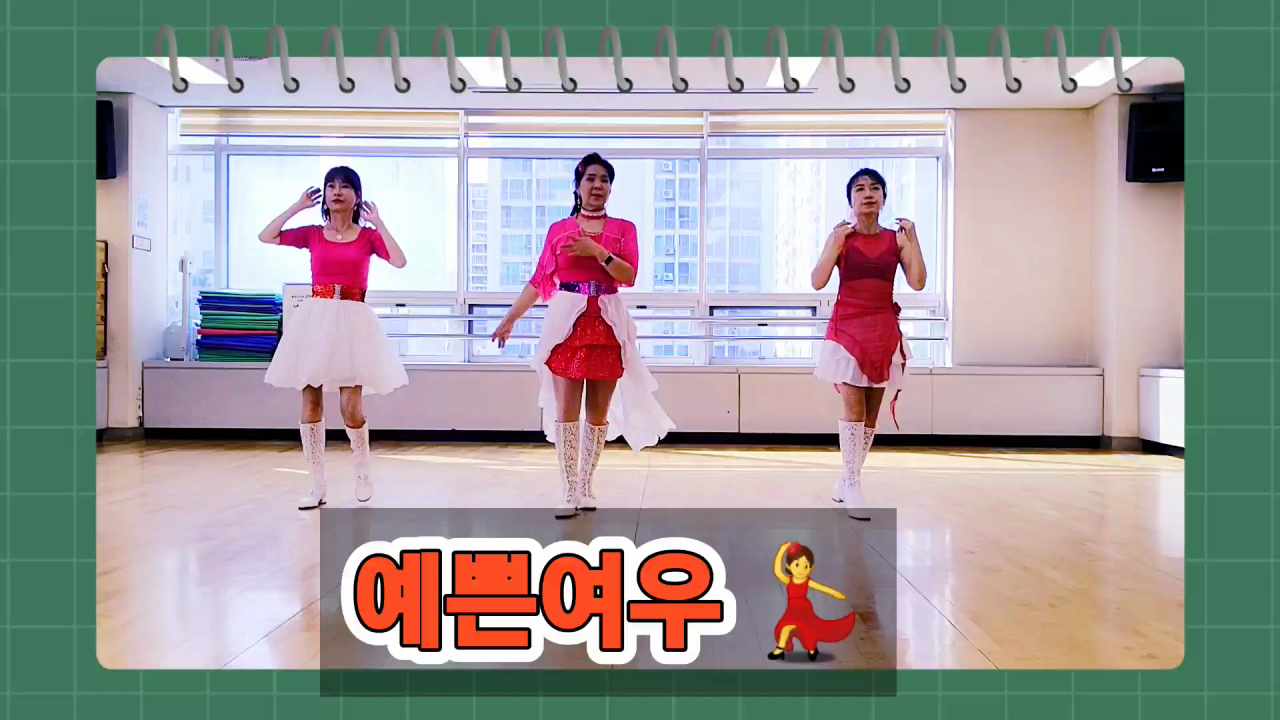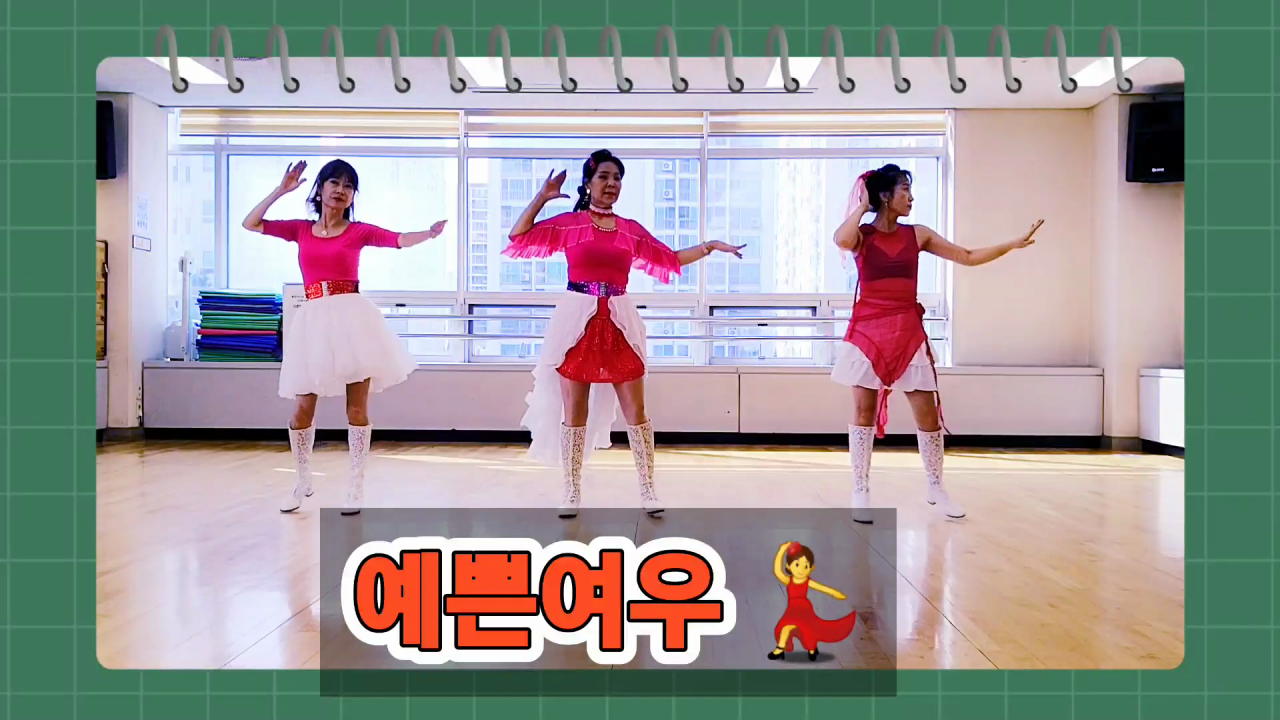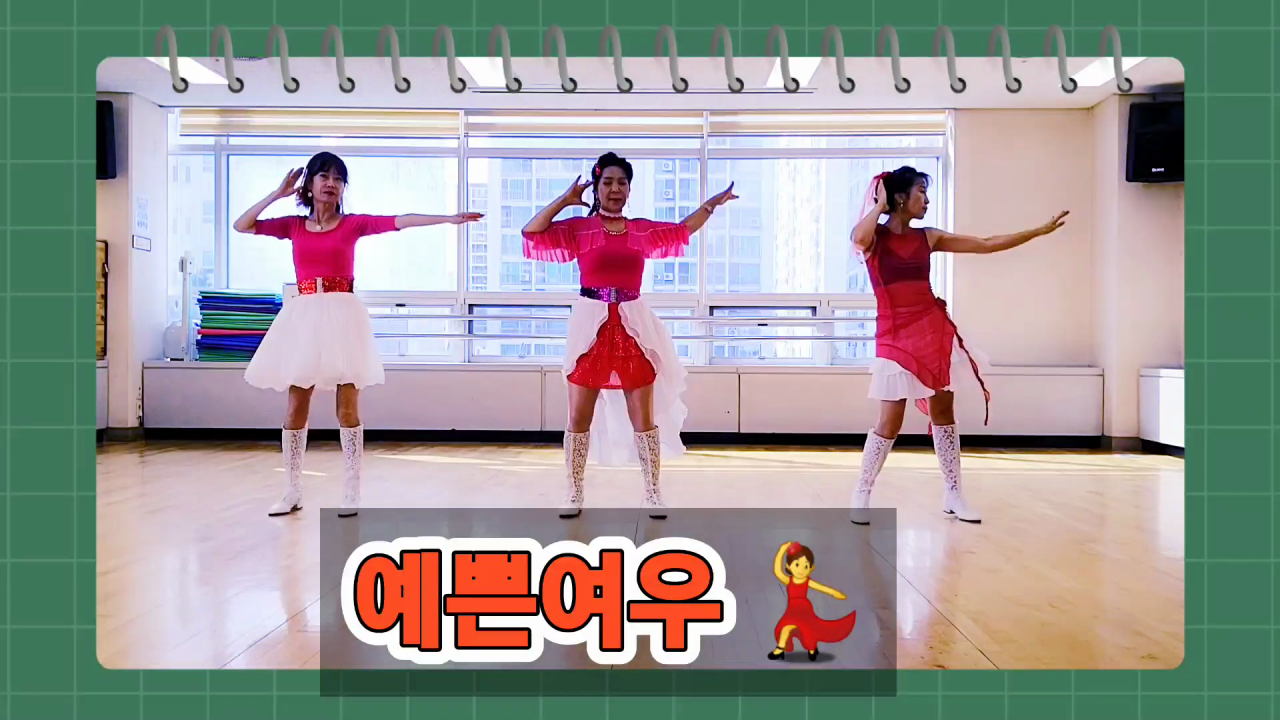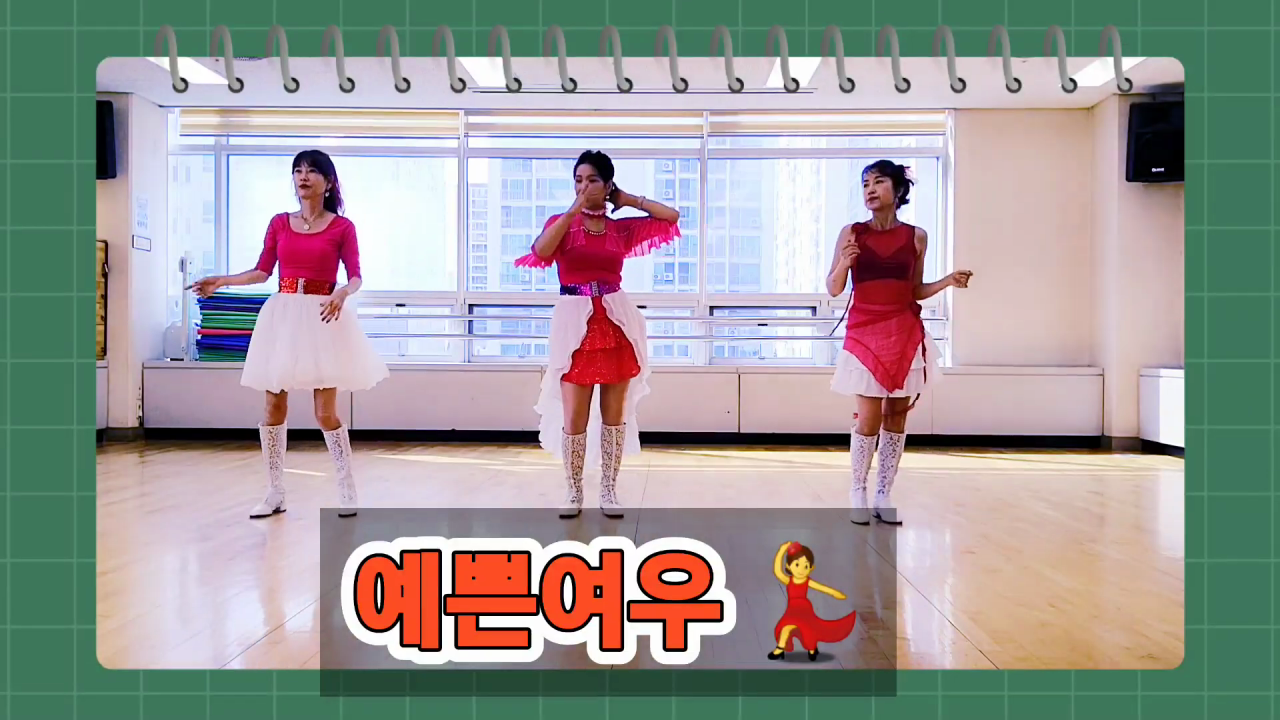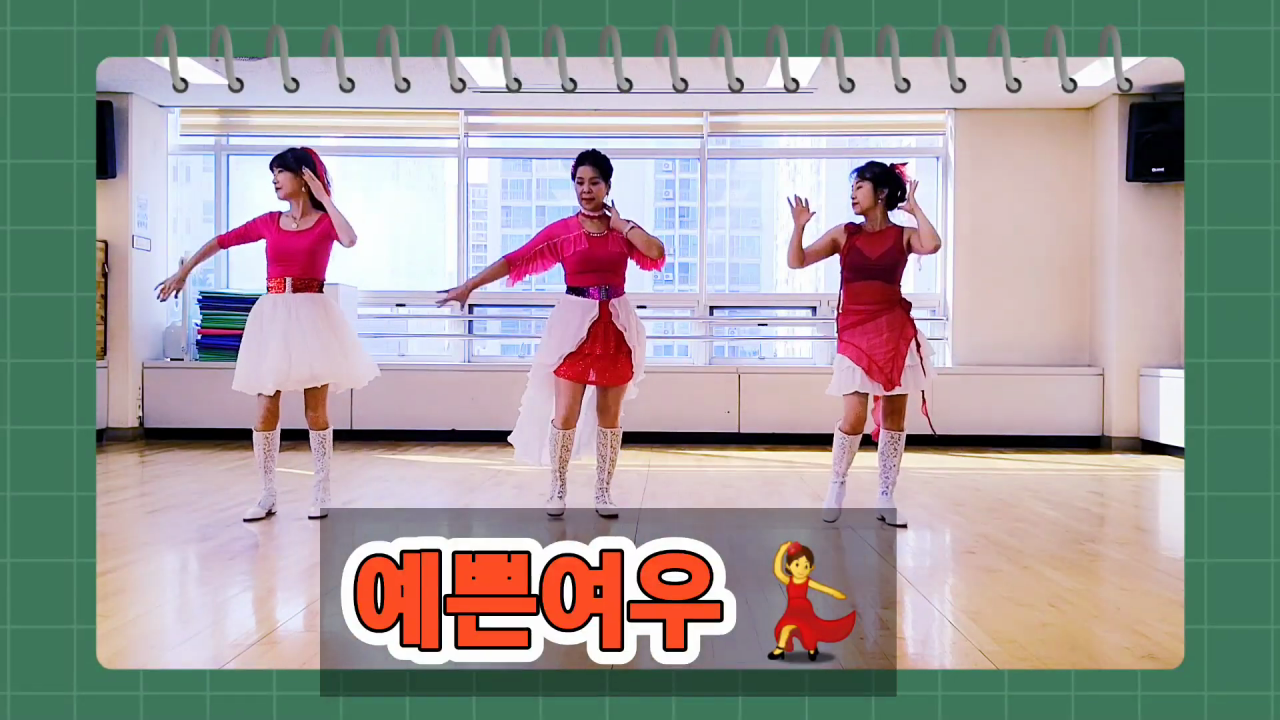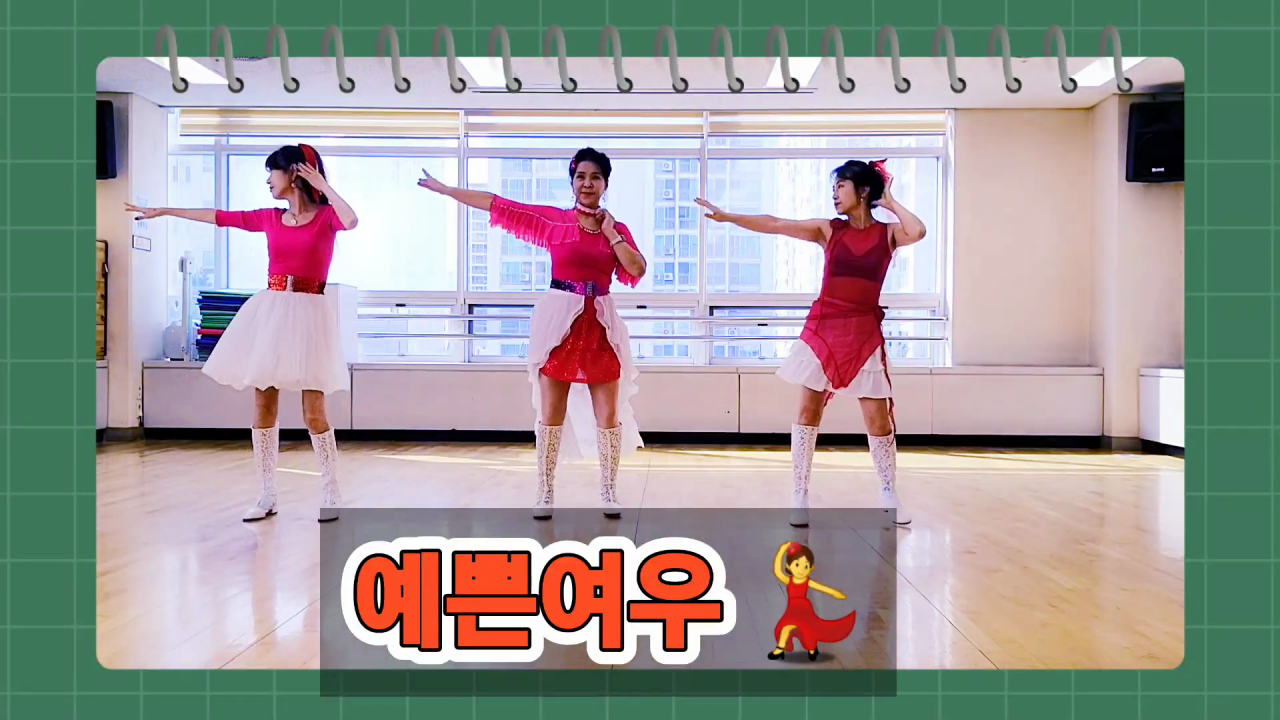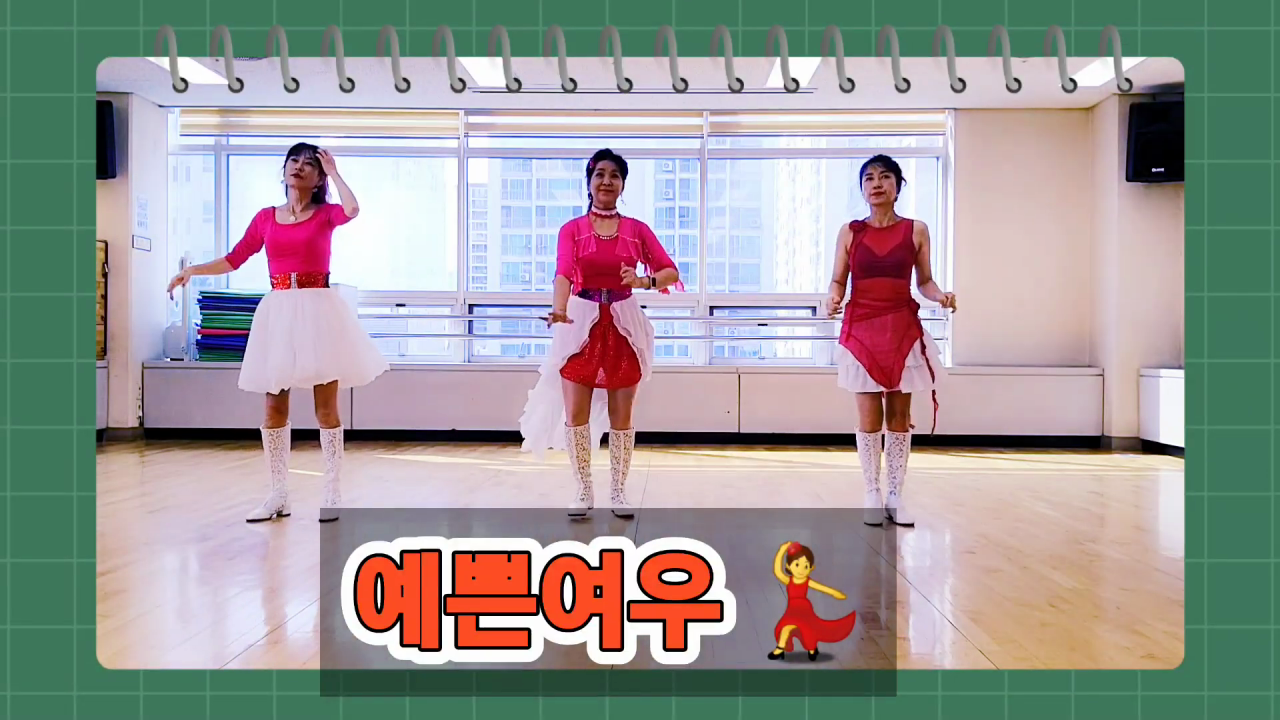
dt=0.5s
person 1, frame 1
left shoulder: (624, 229)
right shoulder: (558, 229)
left elbow: (627, 277)
right elbow: (540, 281)
left wrist: (598, 253)
right wrist: (510, 317)
left hip: (609, 324)
right hip: (568, 323)
left knee: (598, 414)
right knee: (565, 411)
left ankle: (584, 486)
right ankle: (569, 491)
person 1, frame 2
left shoulder: (631, 230)
right shoulder: (567, 224)
left elbow: (670, 259)
right elbow: (518, 238)
left wrist: (710, 246)
right wrist: (541, 198)
left hip: (619, 322)
right hip: (576, 321)
left knee: (636, 412)
right knee: (573, 414)
left ankle: (647, 488)
right ankle: (572, 492)
person 1, frame 3
left shoulder: (643, 229)
right shoulder: (578, 228)
left elbow: (683, 230)
right elbow: (531, 232)
left wrist: (711, 203)
right wrist: (565, 200)
left hip: (633, 326)
right hip: (590, 326)
left knee: (643, 418)
right knee: (578, 418)
left ankle: (652, 493)
right ankle: (574, 492)
person 1, frame 4
left shoulder: (623, 230)
right shoulder: (562, 223)
left elbow: (671, 217)
right elbow: (540, 251)
left wrist: (630, 200)
right wrist: (574, 209)
left hip: (616, 322)
right hip: (574, 322)
left knee: (614, 415)
right knee: (574, 418)
left ankle: (608, 490)
right ankle: (574, 492)
person 1, frame 5
left shoulder: (626, 230)
right shoulder: (561, 231)
left elbow: (658, 253)
right elbow: (514, 260)
left wrist: (620, 224)
right wrist: (469, 285)
left hip: (617, 326)
right hip: (577, 324)
left knee: (609, 417)
right knee: (564, 416)
left ankle: (603, 491)
right ankle: (557, 488)
person 1, frame 6
left shoulder: (617, 229)
right shoulder: (552, 220)
left elbow: (637, 270)
right elbow: (497, 204)
left wrist: (610, 233)
right wrist: (445, 189)
left hip: (600, 324)
right hip: (559, 319)
left knee: (608, 414)
right knee: (551, 413)
left ankle: (608, 490)
right ankle: (545, 492)
person 1, frame 7
left shoulder: (636, 230)
right shoulder: (572, 230)
left elbow: (669, 272)
right elbow: (566, 276)
left wrist: (642, 280)
right wrist: (561, 310)
left hip: (623, 326)
right hip: (581, 325)
left knee: (620, 417)
right knee: (575, 414)
left ankle: (618, 491)
right ankle: (585, 489)
person 2, frame 1
left shoulder: (369, 237)
right shoulder: (313, 234)
left elbow: (400, 262)
right elbow: (266, 237)
left wrist: (379, 224)
right wrist: (297, 207)
left hip: (353, 321)
right hip: (315, 319)
left knee: (351, 410)
right knee: (311, 405)
left ankle: (363, 472)
right ankle: (317, 486)
person 2, frame 2
left shoulder: (359, 231)
right shoulder: (300, 229)
left elbow: (403, 239)
right elbow: (250, 223)
left wrist: (429, 234)
right wrist: (281, 191)
left hip: (352, 318)
right hip: (314, 320)
left knee: (357, 410)
right knee: (302, 410)
left ankle: (355, 490)
right ankle: (302, 481)
person 2, frame 3
left shoulder: (353, 224)
right shoulder: (293, 225)
left elbow: (401, 221)
right elbow: (243, 226)
left wrist: (448, 218)
right wrist: (278, 193)
left hip: (342, 314)
right hip: (303, 317)
left knee: (347, 410)
right knee: (296, 409)
left ankle: (351, 490)
right ankle: (293, 491)
person 2, frame 4
left shoulder: (342, 227)
right shoulder: (280, 223)
left elbow: (355, 276)
right elbow: (262, 271)
left wrist: (341, 295)
right wrist: (221, 282)
left hip: (323, 317)
right hip: (282, 315)
left knee: (326, 413)
right knee: (273, 408)
left ankle: (347, 490)
right ankle: (275, 492)
person 2, frame 5
left shoulder: (329, 220)
right shoulder: (269, 222)
left elbow: (350, 239)
right elbow: (220, 240)
left wrist: (323, 197)
right wrist: (183, 271)
left hip: (313, 314)
right hip: (273, 314)
left knee: (316, 413)
right knee: (265, 412)
left ankle: (321, 492)
right ankle: (267, 494)
person 2, frame 6
left shoulder: (326, 216)
right shoulder: (269, 218)
left elbow: (352, 221)
right elbow: (218, 217)
left wrist: (323, 185)
right wrist: (161, 211)
left hip: (308, 313)
right hip: (269, 311)
left knee: (313, 414)
right knee: (264, 408)
left ankle: (331, 493)
right ankle: (268, 494)
person 2, frame 7
left shoulder: (324, 214)
right shoulder: (265, 217)
left elbow: (352, 210)
right elbow: (233, 260)
left wrist: (332, 172)
right wrist: (192, 270)
left hip: (319, 309)
right hip: (278, 311)
left knee: (326, 408)
right knee: (274, 408)
left ankle: (331, 494)
right ankle: (278, 496)
person 3, frame 1
left shoulder: (898, 238)
right shoulder: (841, 236)
left elbow: (918, 283)
right elbow: (818, 282)
left wrist: (913, 243)
right wrist: (834, 246)
left hip: (885, 331)
right hip: (847, 329)
left knee: (870, 417)
right knee: (853, 412)
left ankle: (845, 482)
right ankle: (852, 488)
person 3, frame 2
left shoulder: (917, 234)
right shoulder: (861, 234)
left elbow: (968, 257)
right elbow: (841, 240)
left wrist: (1014, 244)
right wrist: (862, 206)
left hip: (908, 333)
right hip: (866, 331)
left knee: (929, 417)
right knee: (865, 414)
left ankle: (935, 487)
right ankle: (860, 493)
person 3, frame 3
left shoulder: (928, 237)
right shoulder: (874, 235)
left elbow: (986, 244)
right elbow: (857, 239)
left wrist: (1035, 231)
right wrist: (878, 205)
left hip: (936, 332)
right hip: (896, 336)
left knee: (944, 415)
right knee: (889, 424)
left ankle: (953, 495)
right ankle: (862, 493)
person 3, frame 4
left shoulder: (916, 237)
right shoulder: (851, 234)
left elbow: (916, 291)
right elbow: (834, 289)
left wrist: (949, 281)
right wrist: (843, 263)
left hip: (905, 333)
right hip: (864, 333)
left knee: (896, 419)
right knee: (868, 420)
left ankle: (884, 495)
right ankle: (858, 493)
person 3, frame 5
left shoulder: (905, 235)
right shoulder: (844, 234)
left elbow: (931, 245)
right elbow: (797, 261)
left wrist: (914, 209)
right wrist: (798, 224)
left hip: (896, 332)
right hip: (856, 333)
left knee: (893, 419)
right knee: (853, 420)
left ankle: (886, 497)
right ankle: (837, 485)
person 3, frame 6
left shoulder: (888, 233)
right shoulder: (828, 229)
left elbow: (918, 232)
right elbow: (773, 224)
left wrist: (891, 204)
right wrist: (727, 216)
left hip: (864, 333)
right hip: (823, 329)
left knee: (878, 419)
right knee: (808, 413)
left ankle: (889, 494)
right ankle: (800, 493)
person 3, frame 7
left shoulder: (916, 231)
right shoulder: (850, 232)
left elbow: (924, 282)
right elbow: (838, 281)
left wrist: (941, 297)
right wrist: (834, 301)
left hip: (902, 329)
right hip: (861, 330)
left knee: (899, 417)
right knee: (870, 417)
left ankle: (896, 496)
right ankle: (872, 492)
